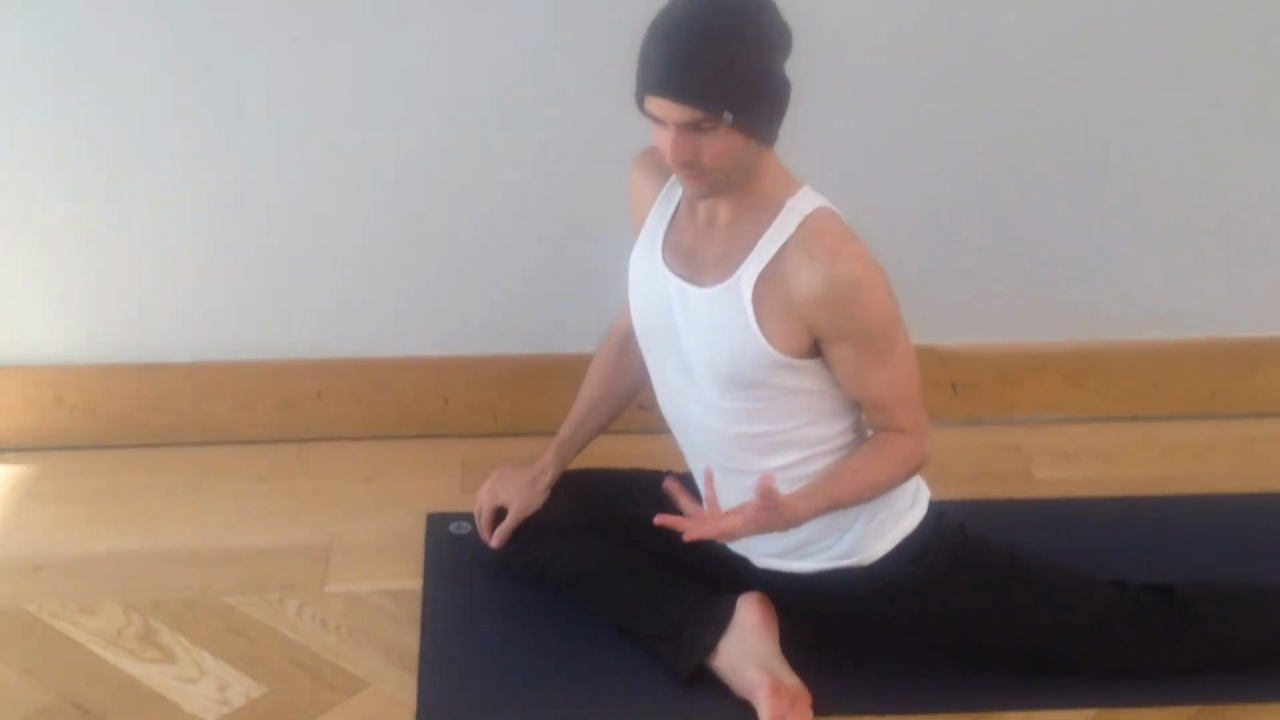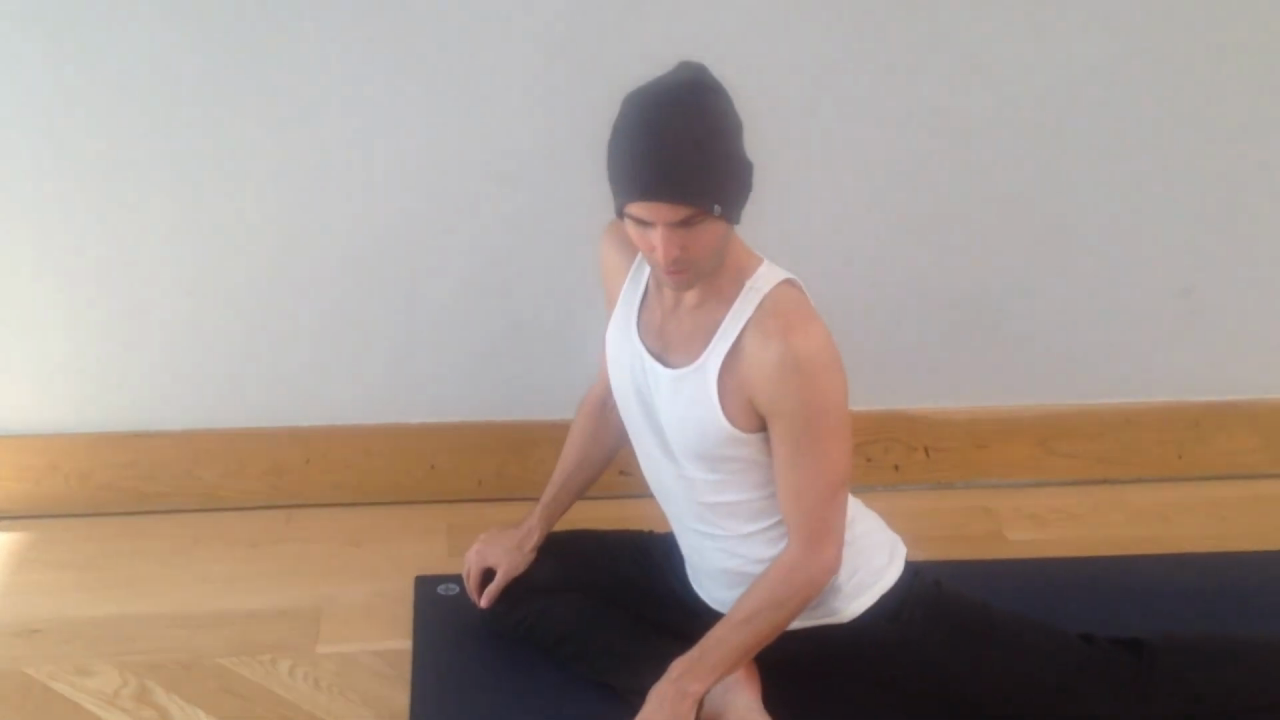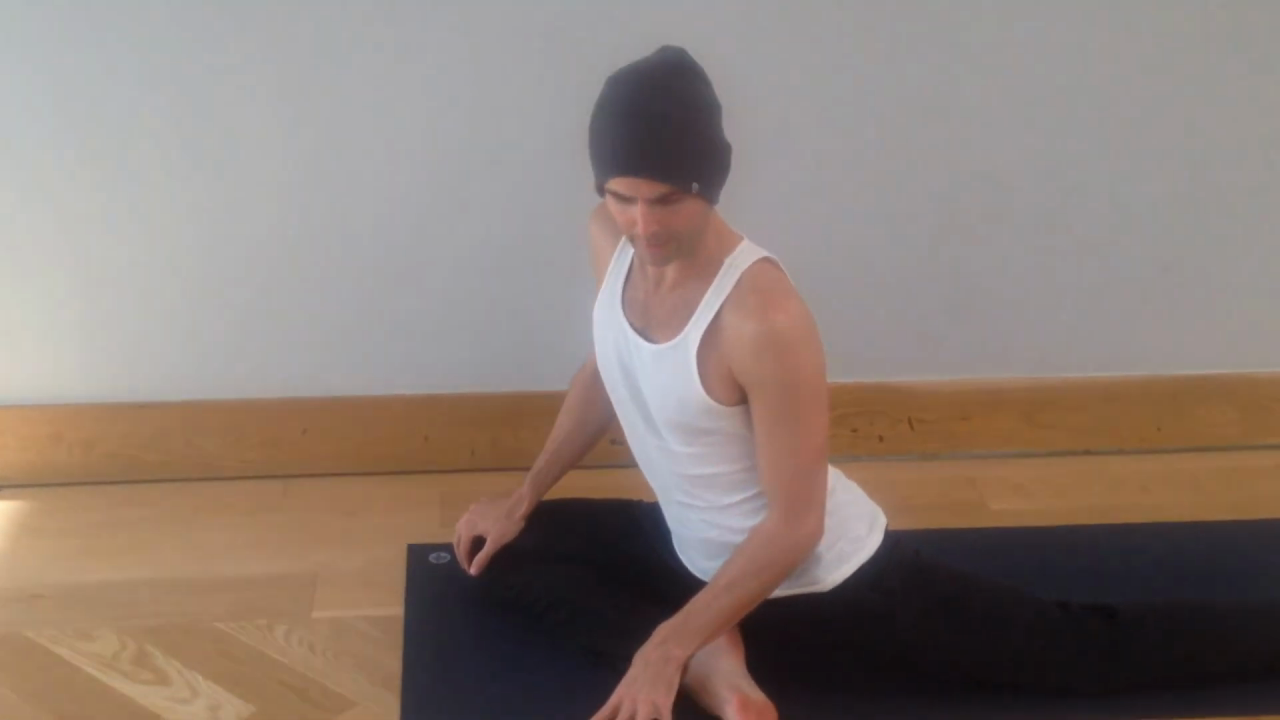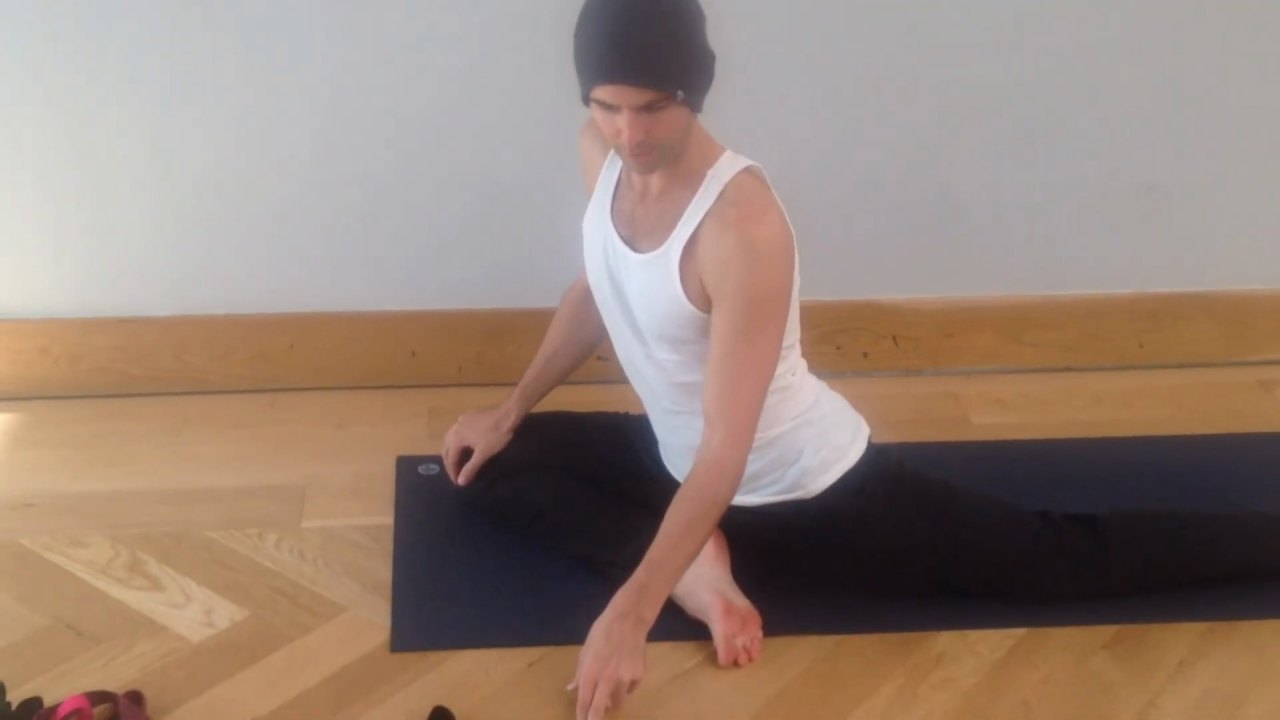
dt=1s
person 1, frame 1
left shoulder: (823, 265)
right shoulder: (651, 184)
left elbow: (906, 435)
right elbow: (639, 332)
left wrist: (776, 514)
right wrist: (549, 465)
left hip: (863, 559)
right hip: (729, 528)
left knee: (1130, 631)
right knee: (524, 527)
right ankle: (725, 633)
person 1, frame 2
left shoulder: (784, 340)
right shoulder: (622, 258)
left elbow: (814, 557)
right elbow: (613, 394)
right wrist: (534, 525)
left hip: (846, 614)
right hip: (713, 582)
right knee: (513, 582)
person 1, frame 3
left shoulder: (761, 317)
right shoulder: (609, 237)
left elbow: (795, 527)
right elbow: (606, 371)
left wrist: (667, 645)
right wrist: (523, 495)
left hip: (824, 581)
right hip: (696, 550)
left knee: (1085, 651)
right knee: (503, 551)
person 1, frame 4
left shoulder: (743, 227)
right shoulder: (601, 150)
left elbow: (727, 454)
right elbow: (598, 292)
left wrist: (633, 611)
right wrist: (510, 409)
left hip: (808, 489)
right hip: (679, 462)
left knee: (1062, 558)
right knee: (492, 464)
right ankle: (690, 565)
